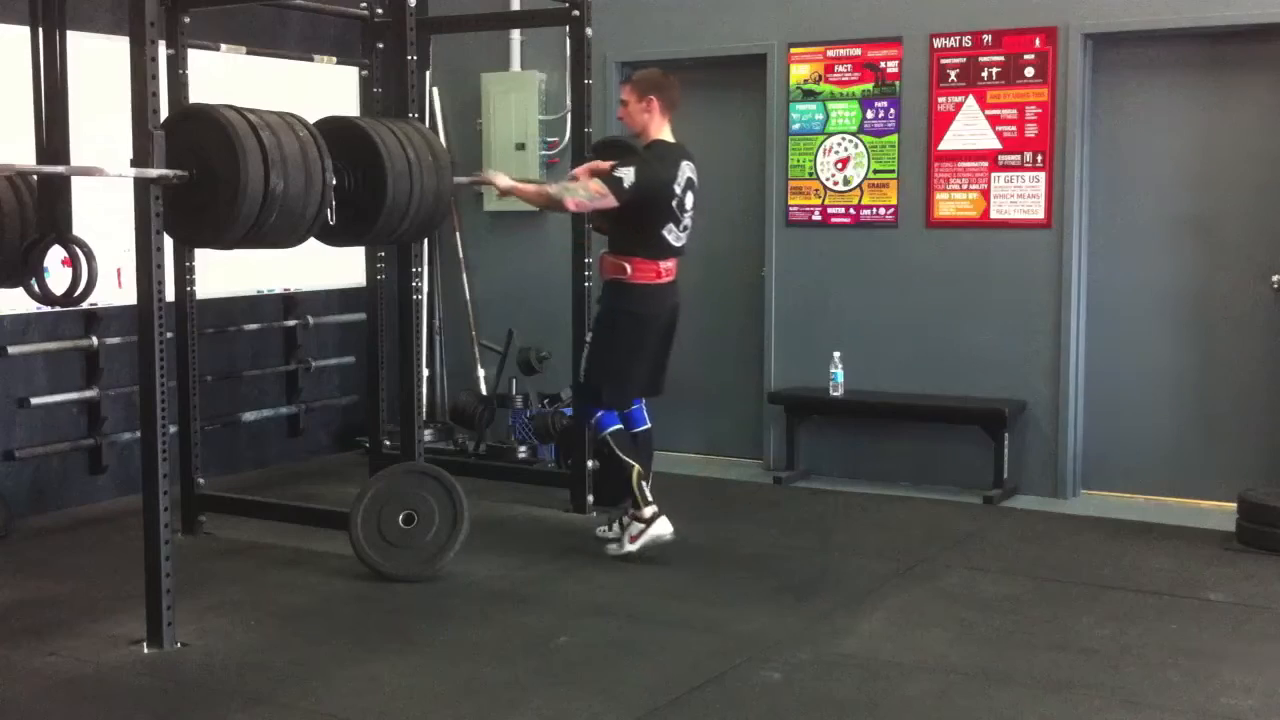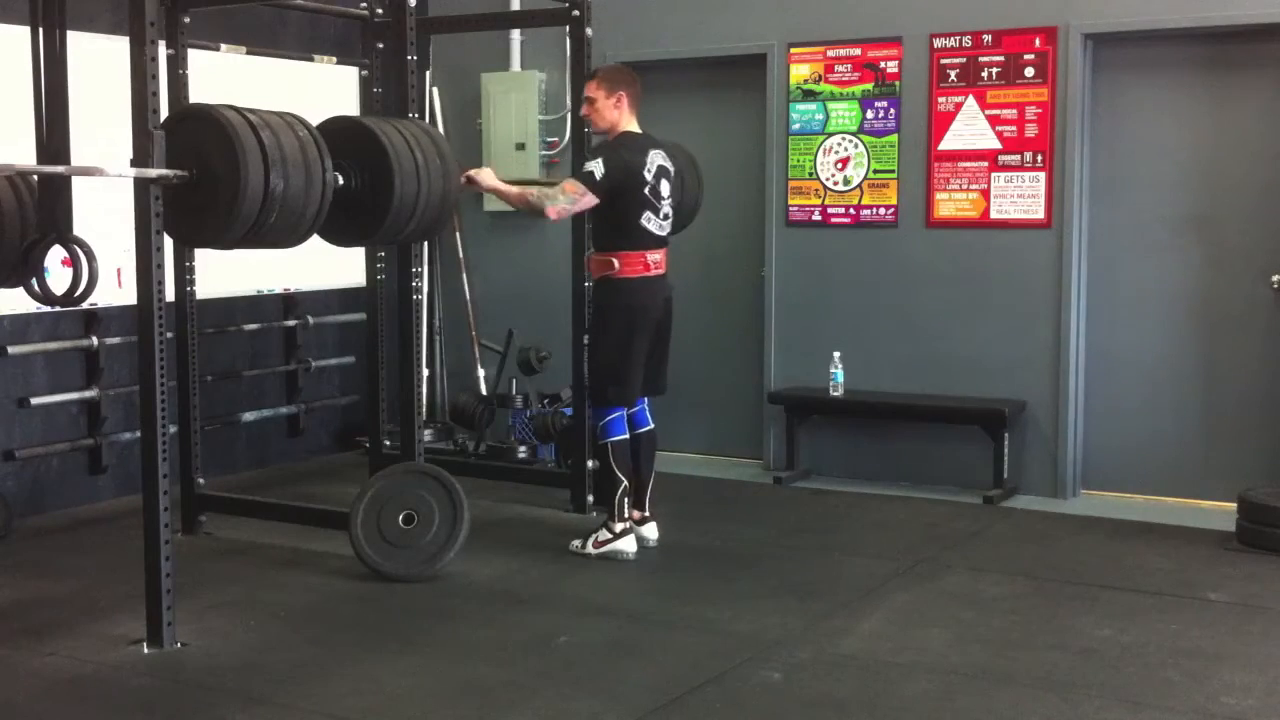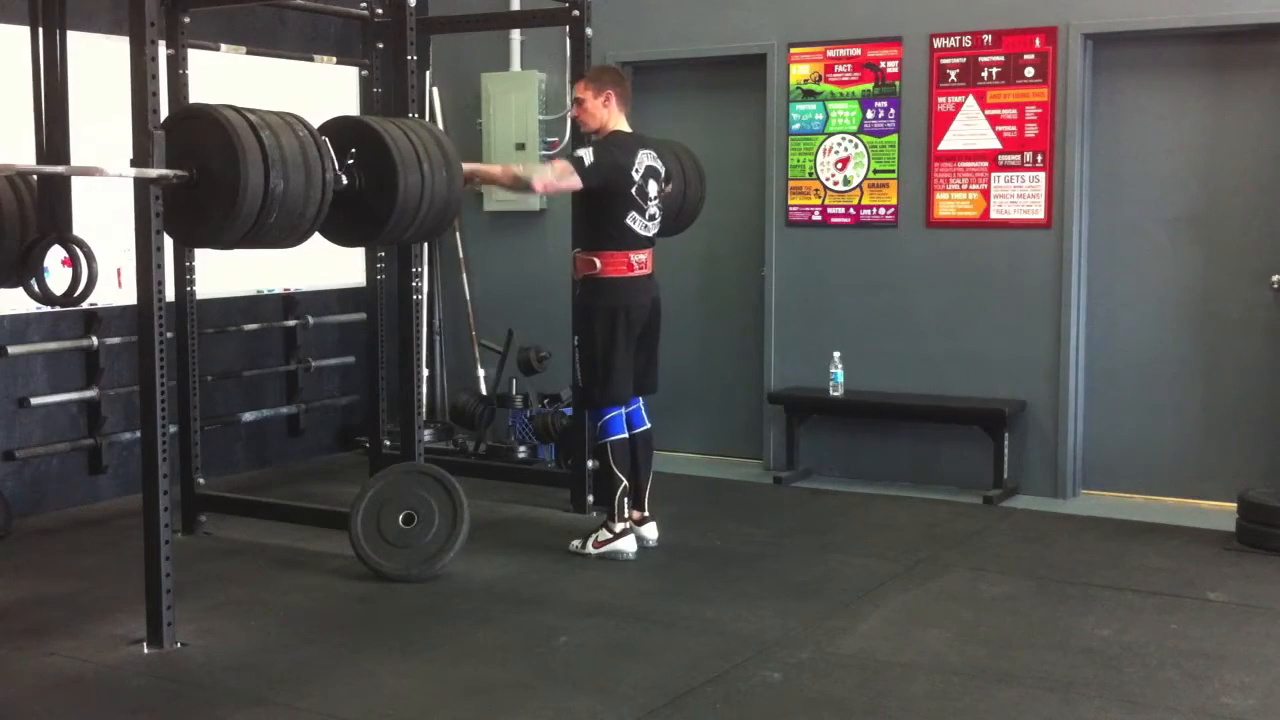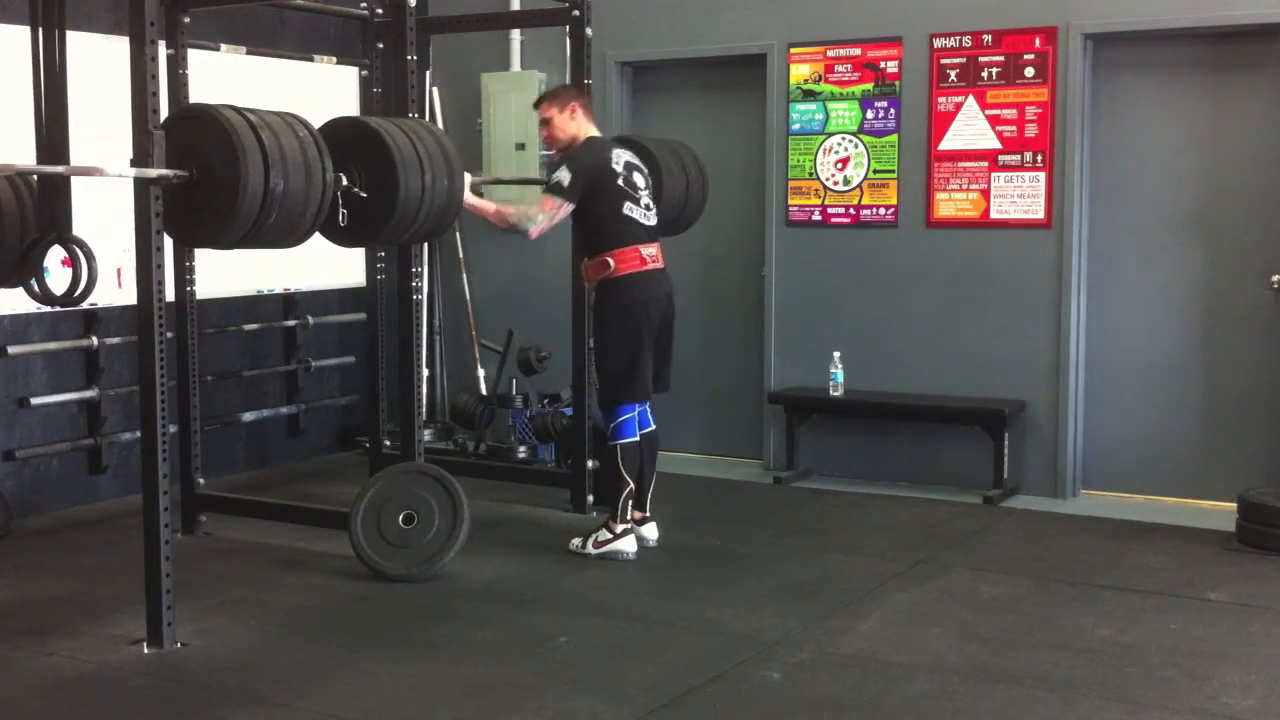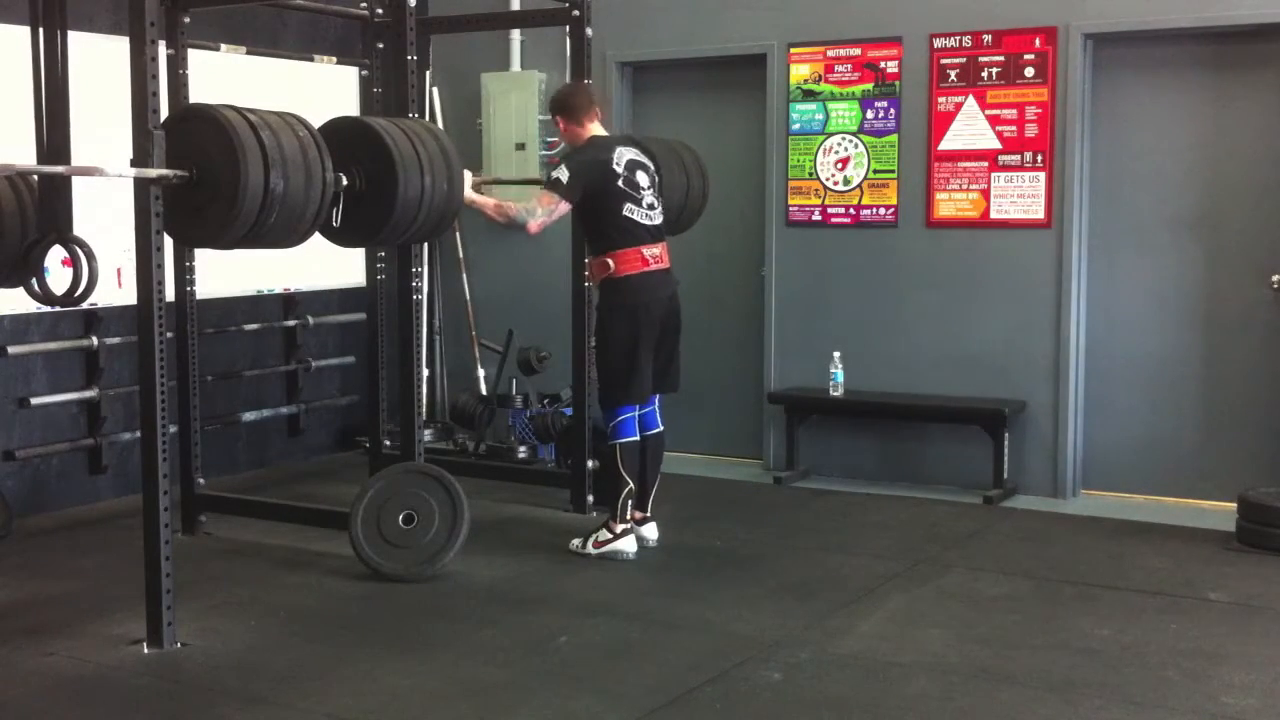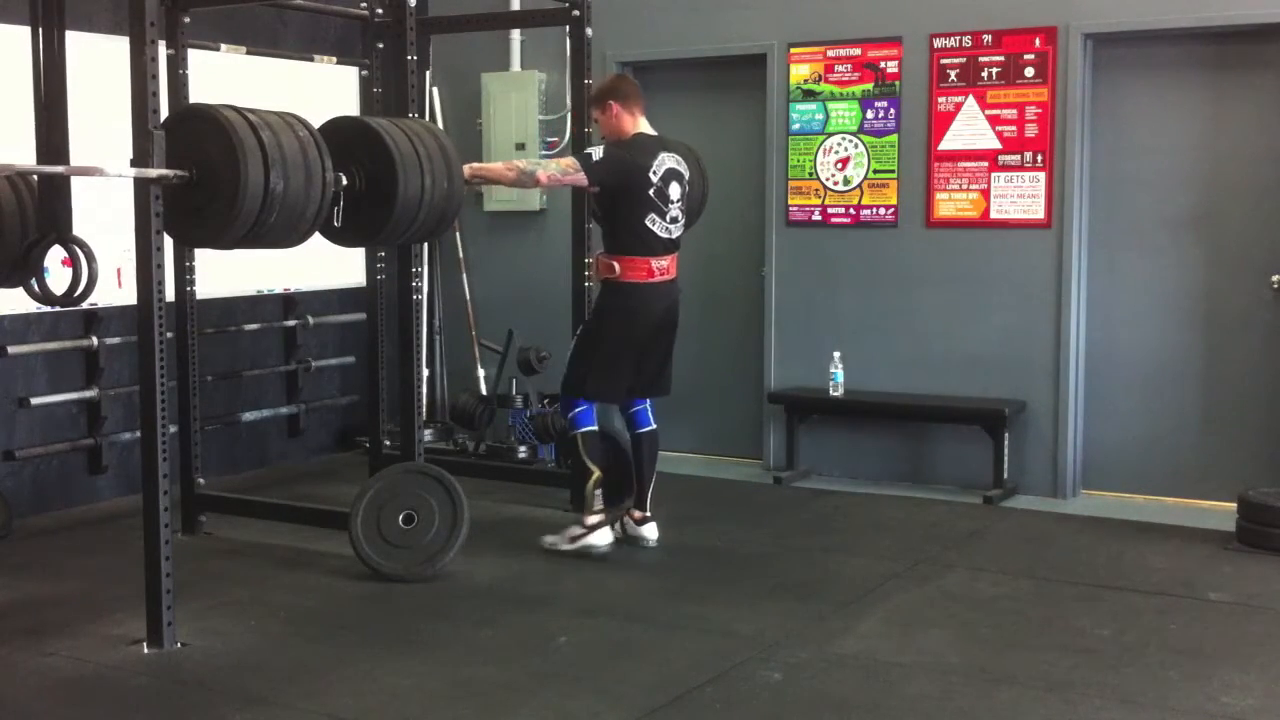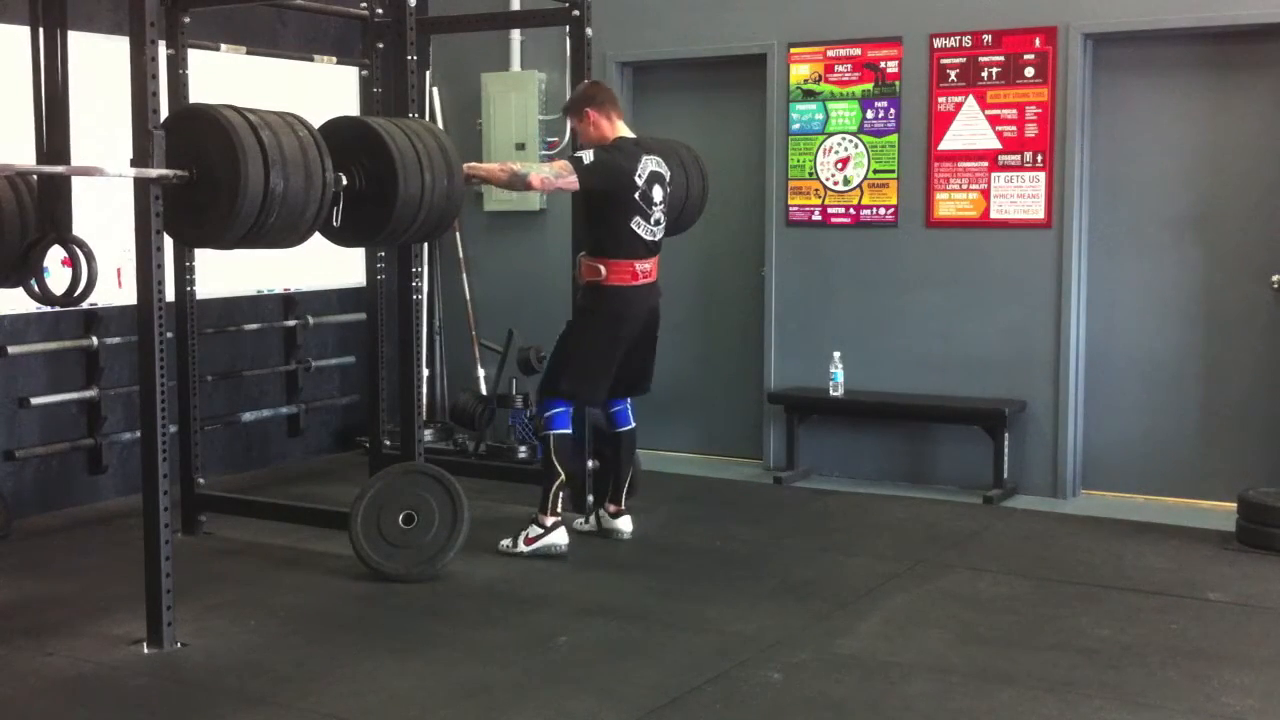
dt=0.7s
person 1, frame 1
left shoulder: (648, 166)
right shoulder: (680, 160)
left elbow: (573, 200)
left wrist: (509, 187)
right wrist: (601, 168)
left hip: (633, 297)
right hip: (661, 295)
left knee: (598, 403)
right knee: (629, 402)
left ankle: (645, 512)
right ankle: (634, 511)
person 1, frame 2
left shoulder: (616, 156)
right shoulder: (654, 152)
left elbow: (552, 206)
left wrist: (491, 184)
left hip: (624, 292)
right hip: (654, 288)
left knee: (610, 406)
right knee: (636, 402)
left ankle: (619, 528)
right ankle: (641, 516)
person 1, frame 3
left shoulder: (607, 153)
right shoulder: (646, 151)
left elbow: (538, 180)
left wrist: (469, 170)
left hip: (609, 292)
right hip: (641, 288)
left knee: (606, 407)
right knee: (631, 403)
left ankle: (619, 527)
right ankle: (640, 516)
person 1, frame 4
left shoulder: (582, 162)
right shoulder: (620, 154)
left elbow: (532, 224)
left wrist: (468, 198)
left hip: (624, 293)
right hip: (655, 287)
left knee: (621, 407)
right knee: (638, 404)
left ankle: (620, 529)
right ankle: (641, 516)
person 1, frame 5
left shoulder: (583, 161)
right shoulder: (633, 151)
left elbow: (531, 219)
left wrist: (469, 194)
left hip: (627, 292)
right hip: (662, 286)
left knee: (621, 407)
right knee: (647, 404)
left ankle: (619, 529)
right ankle: (642, 517)
person 1, frame 6
left shoulder: (620, 157)
right shoulder: (675, 155)
left elbow: (543, 172)
left wrist: (473, 170)
left hip: (628, 295)
right hip: (663, 294)
left knee: (580, 398)
right knee: (637, 402)
left ankle: (593, 520)
right ankle: (639, 517)
person 1, frame 7
left shoulder: (606, 161)
right shoulder: (652, 158)
left elbow: (535, 177)
left wrist: (469, 169)
left hip: (609, 298)
right hip: (644, 296)
left knee: (556, 400)
right knee: (618, 400)
left ankle: (548, 523)
right ankle: (615, 511)
